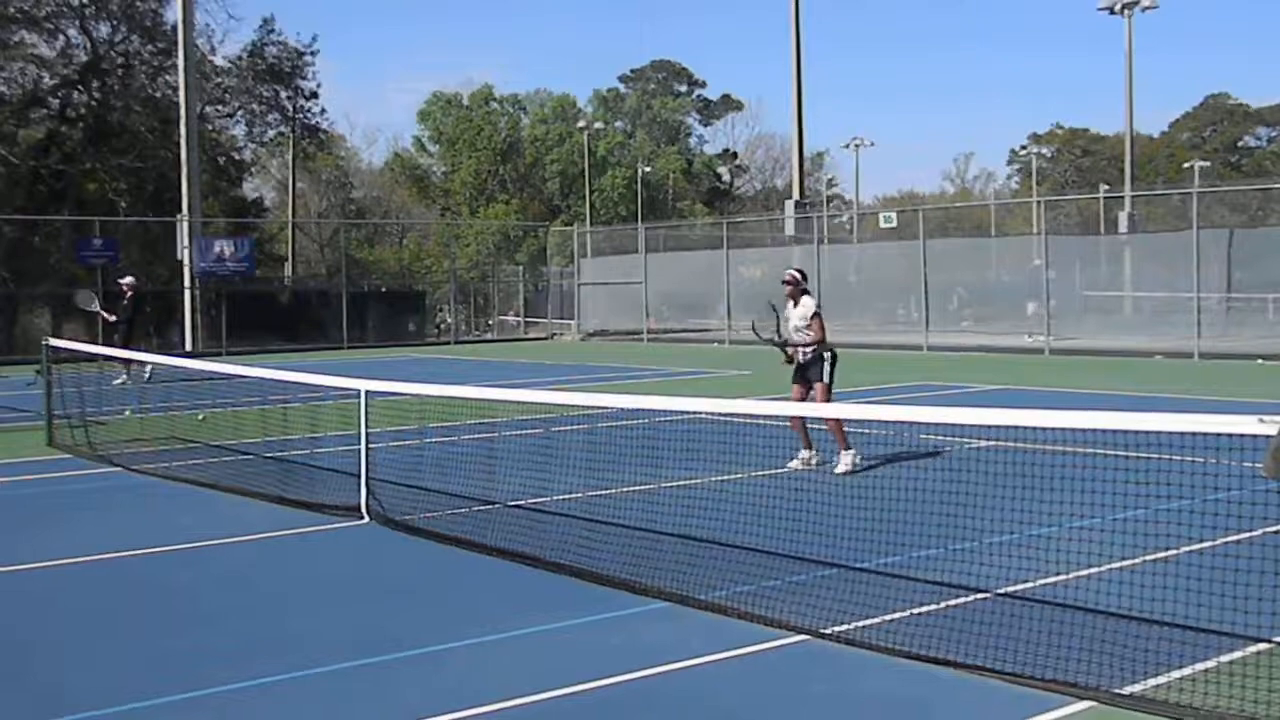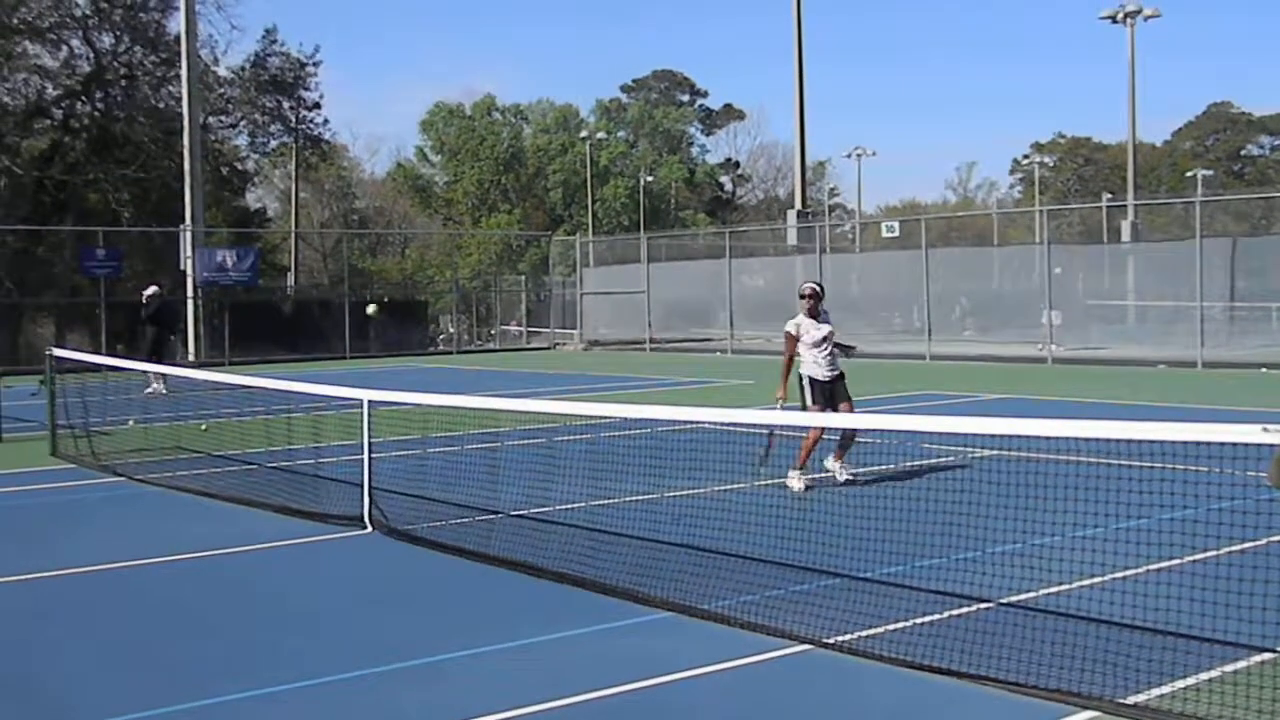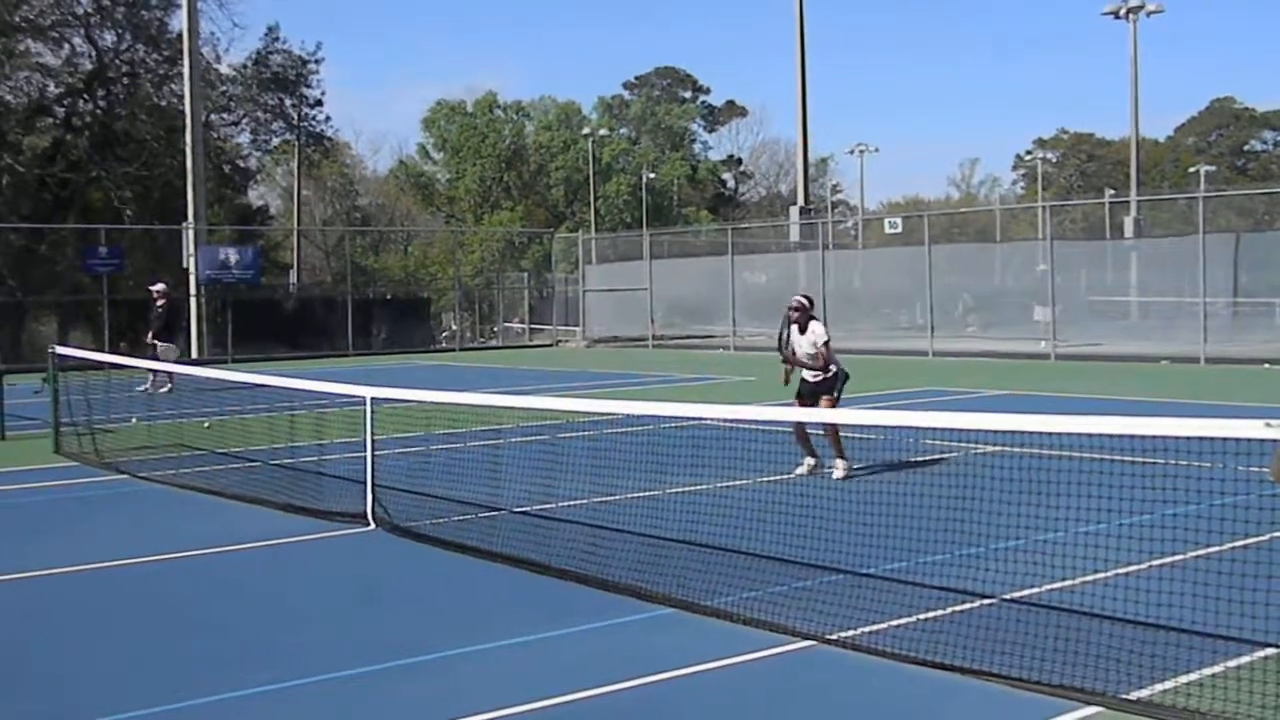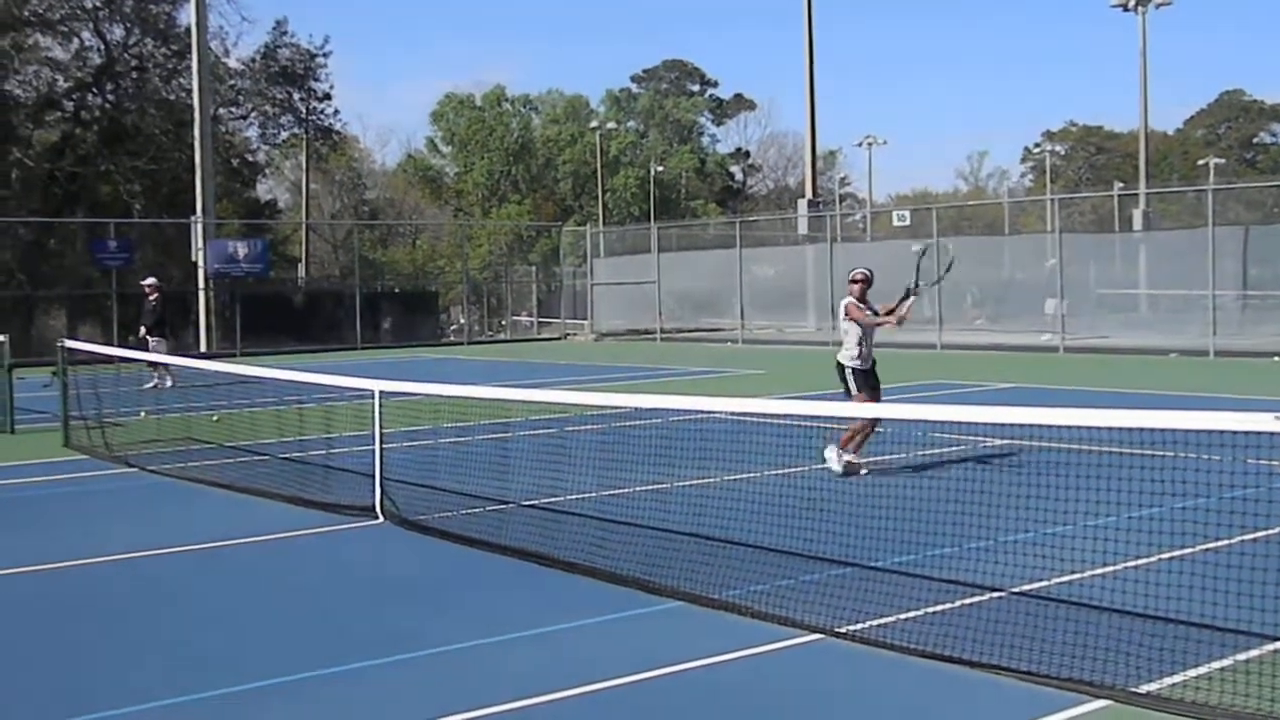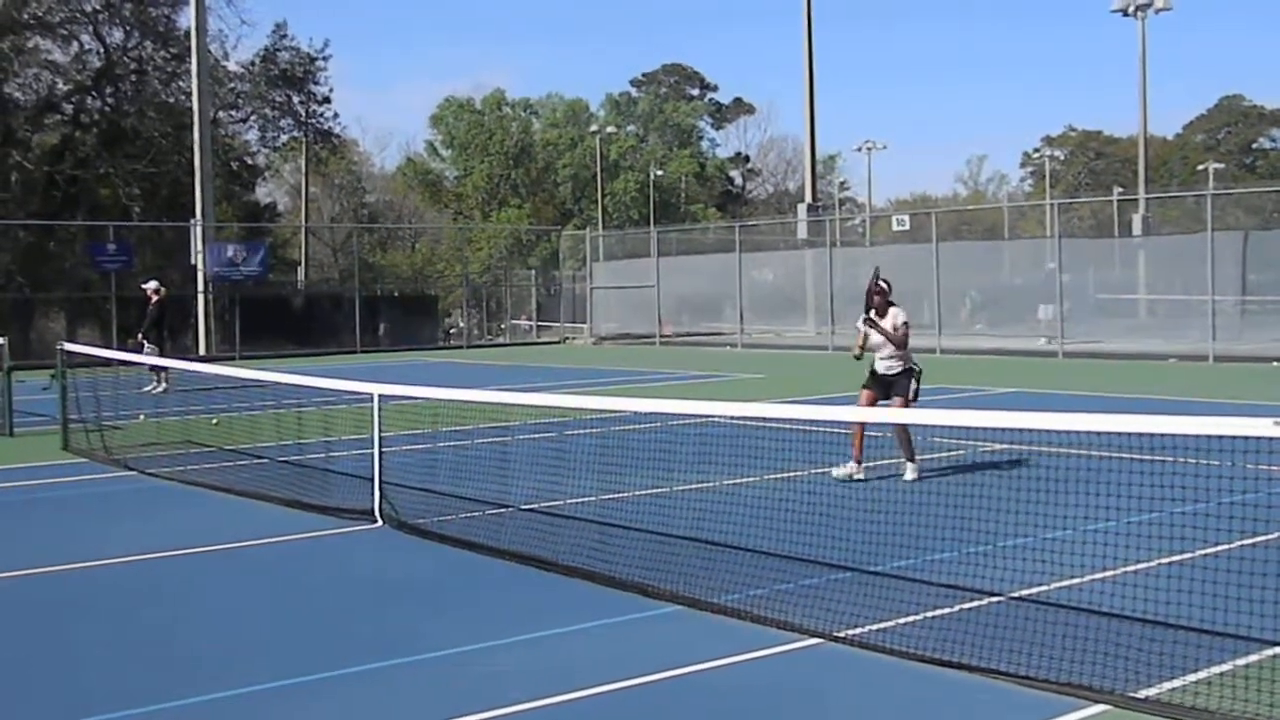
dt=1s
person 1, frame 1
left shoulder: (809, 304)
right shoulder: (790, 306)
left elbow: (821, 338)
left wrist: (792, 344)
right wrist: (792, 351)
left hip: (820, 358)
right hip: (803, 361)
left ankle: (846, 453)
right ankle: (808, 453)
person 1, frame 2
left shoulder: (824, 316)
right shoulder: (795, 324)
right elbow: (788, 357)
left wrist: (840, 347)
right wrist: (783, 388)
left hip: (835, 378)
right hip: (812, 379)
left knee: (851, 427)
right knee: (817, 430)
left ankle: (836, 461)
right ankle: (795, 473)
person 1, frame 3
left shoulder: (818, 330)
right shoulder: (792, 329)
left elbow: (824, 365)
right elbow: (792, 355)
left wrist: (798, 363)
right wrist: (788, 371)
left hip: (830, 377)
right hip: (808, 380)
right knee: (797, 421)
left ankle: (840, 461)
right ankle: (811, 459)
person 1, frame 4
left shoulder: (865, 304)
right shoulder: (848, 304)
left elbow: (881, 316)
right elbow: (866, 320)
left wrist: (901, 301)
right wrist: (891, 318)
left hip: (867, 365)
right hip: (850, 367)
left knee: (874, 418)
right knee: (867, 418)
left ankle: (850, 456)
right ankle: (836, 450)
person 1, frame 5
left shoulder: (898, 315)
right shoulder: (865, 319)
left elbow: (903, 344)
right elbow: (858, 353)
left wrist: (878, 328)
right wrist: (860, 350)
left hip: (902, 373)
right hip: (878, 373)
left knee: (897, 422)
left ankle: (911, 464)
right ankle: (855, 466)
